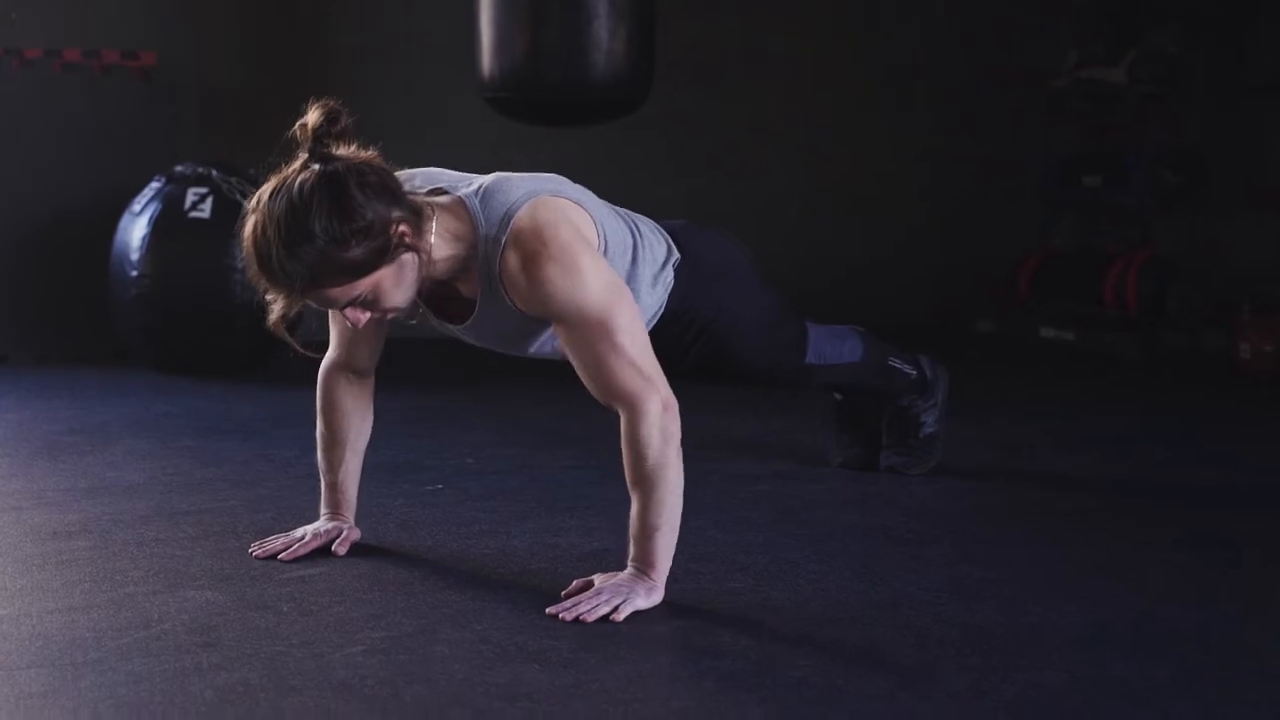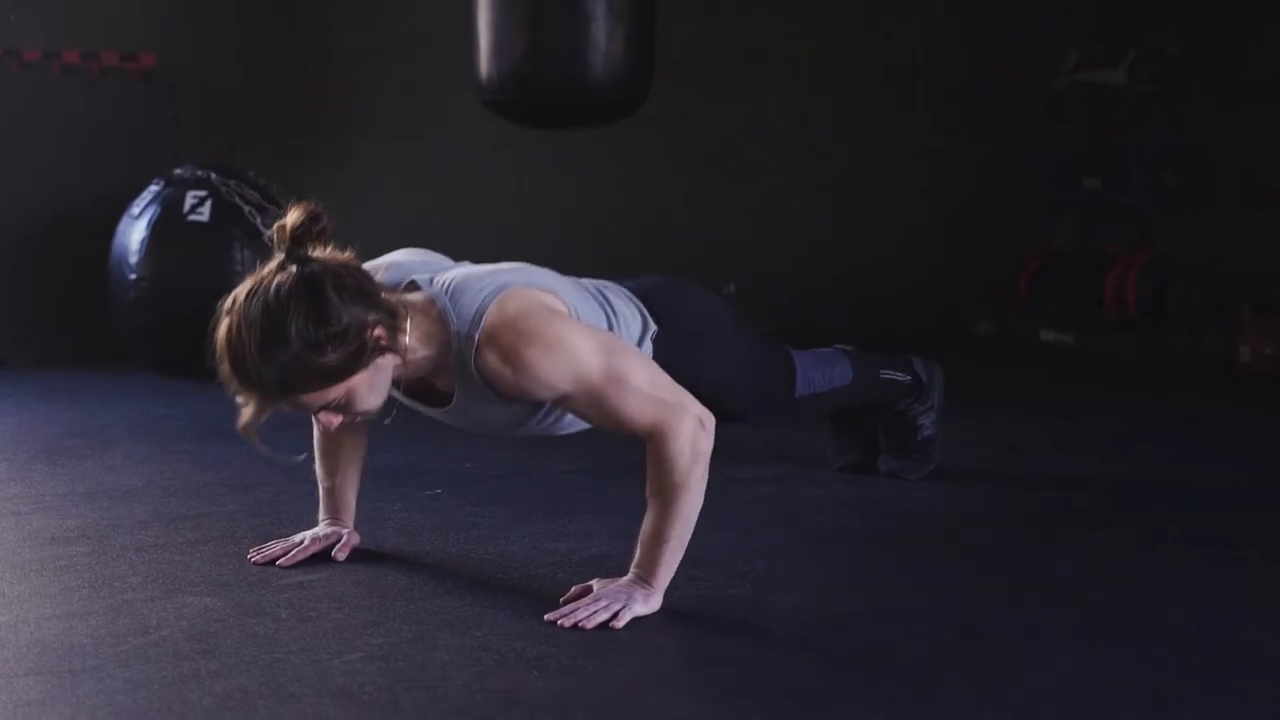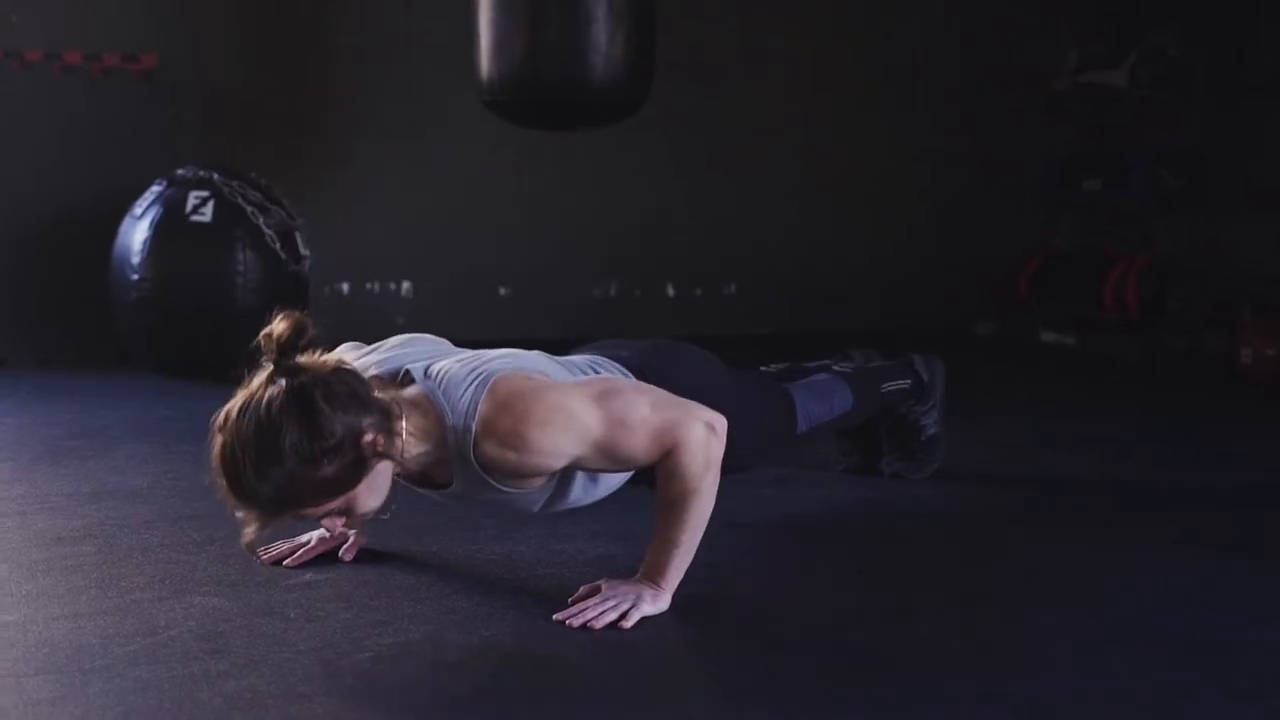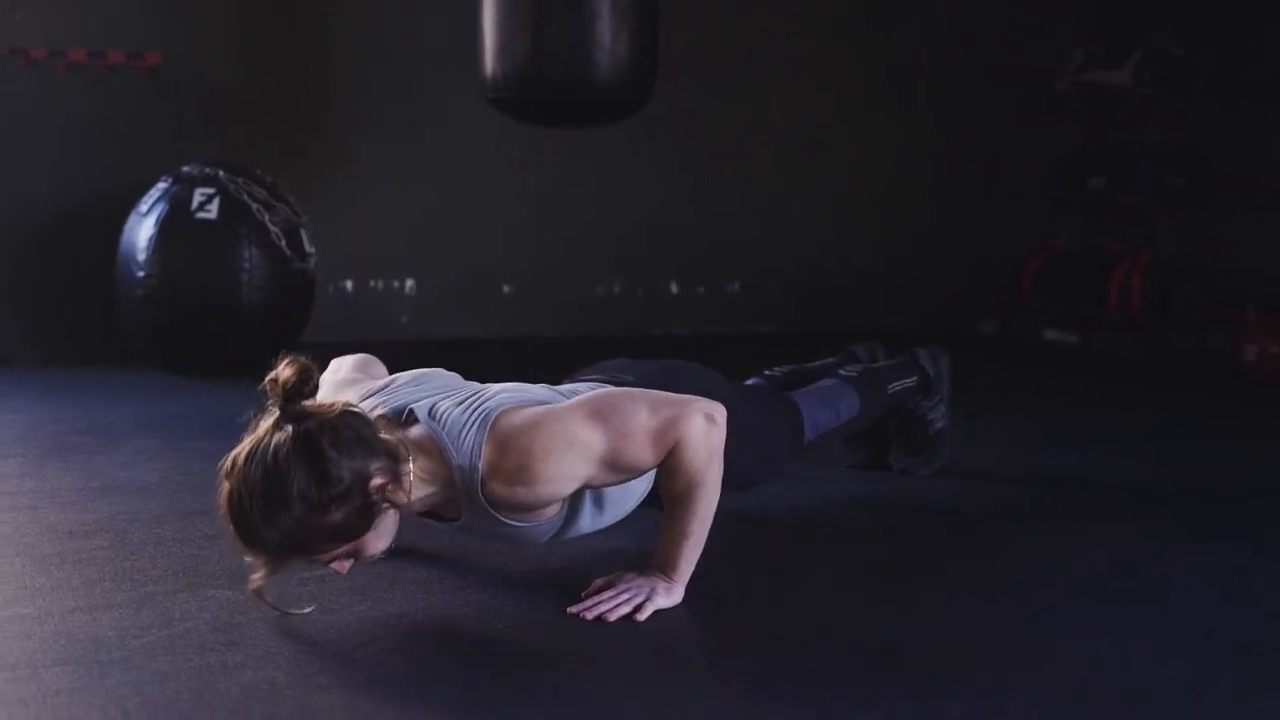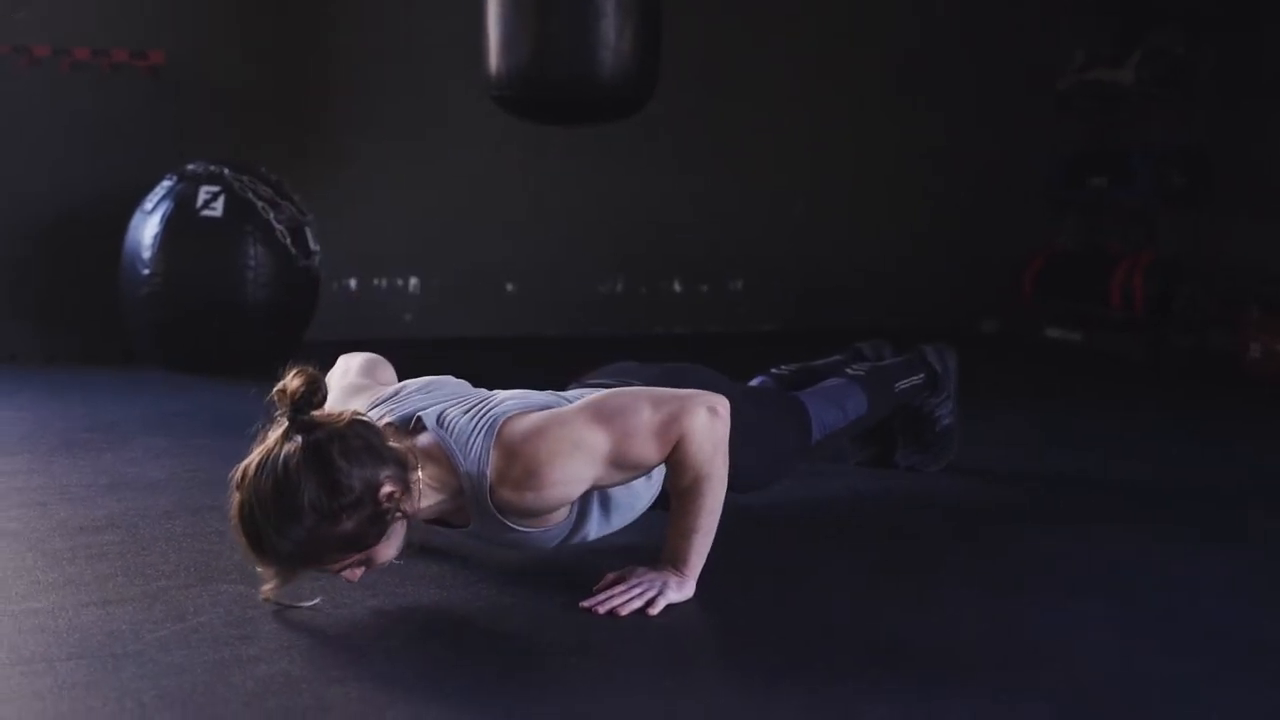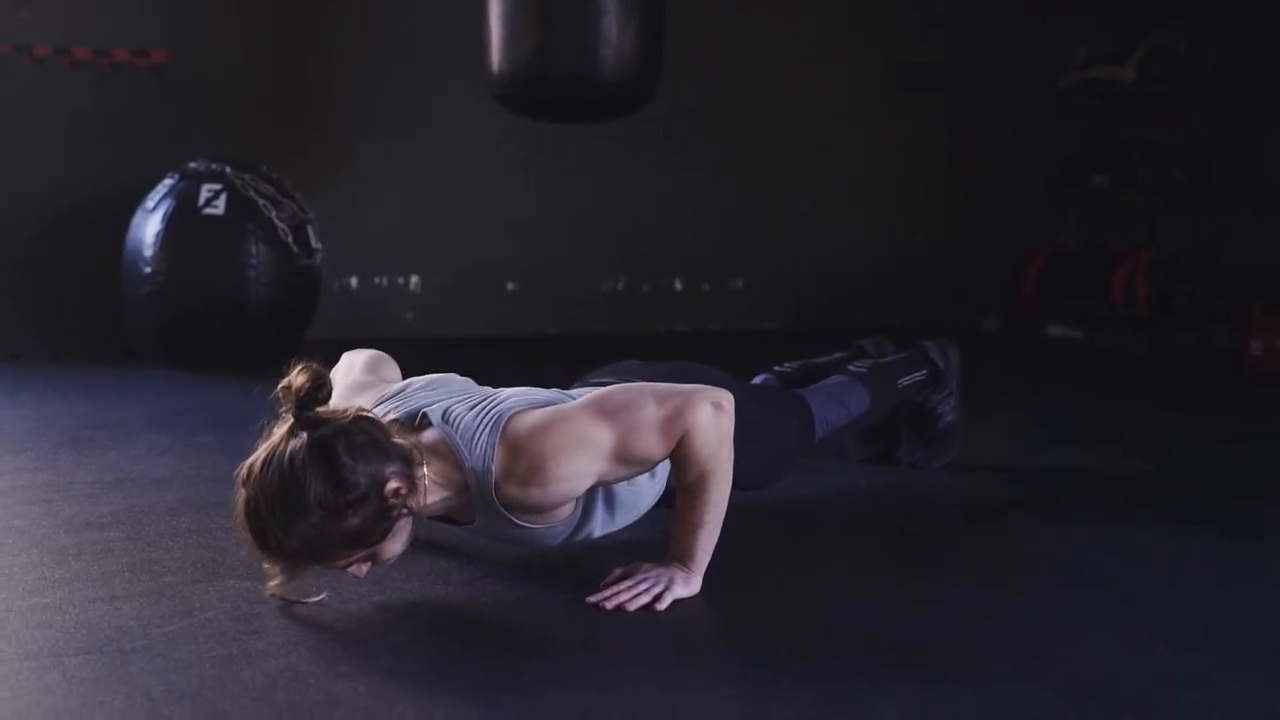
dt=0.5s
person 1, frame 1
left shoulder: (535, 247)
right shoulder: (374, 231)
left elbow: (649, 405)
right elbow: (346, 371)
left wrist: (648, 575)
right wrist: (338, 513)
left hip: (685, 285)
right hip: (620, 296)
left knee: (796, 354)
right knee: (793, 366)
left ankle: (911, 380)
right ankle: (864, 405)
person 1, frame 2
left shoulder: (511, 338)
right shoulder: (355, 310)
left elbow: (686, 425)
right elbow: (340, 409)
left wrist: (646, 584)
right wrist: (337, 519)
left hip: (666, 339)
right hip: (600, 327)
left knee: (787, 383)
right knee: (791, 383)
left ankle: (906, 384)
right ankle: (857, 409)
person 1, frame 3
left shoulder: (506, 426)
right shoulder: (347, 388)
left elbow: (700, 433)
left wrist: (657, 586)
right wrist: (341, 526)
left hip: (665, 395)
right hip: (596, 381)
left knee: (786, 412)
right knee: (776, 398)
left ankle: (905, 383)
right ankle: (838, 367)
person 1, frame 4
left shoulder: (513, 463)
right shoulder: (346, 414)
left elbow: (700, 423)
left wrist: (670, 577)
right wrist: (348, 521)
left hip: (679, 412)
right hip: (598, 397)
left knee: (794, 421)
right knee: (775, 400)
left ankle: (911, 380)
right ankle: (848, 365)
person 1, frame 5
left shoulder: (522, 472)
right shoulder: (357, 421)
left elbow: (702, 416)
right elbow: (360, 361)
left wrist: (680, 572)
right wrist: (356, 530)
left hip: (688, 424)
right hip: (607, 403)
left knee: (801, 422)
right knee: (769, 394)
left ankle: (917, 376)
right ankle: (854, 362)
person 1, frame 6
left shoulder: (528, 469)
right shoulder: (359, 417)
left elbow: (706, 412)
right elbow: (365, 358)
left wrist: (687, 567)
right wrist: (373, 522)
left hip: (687, 417)
right hip: (606, 398)
left knee: (803, 418)
right knee: (775, 394)
left ankle: (921, 373)
right ankle: (858, 359)
